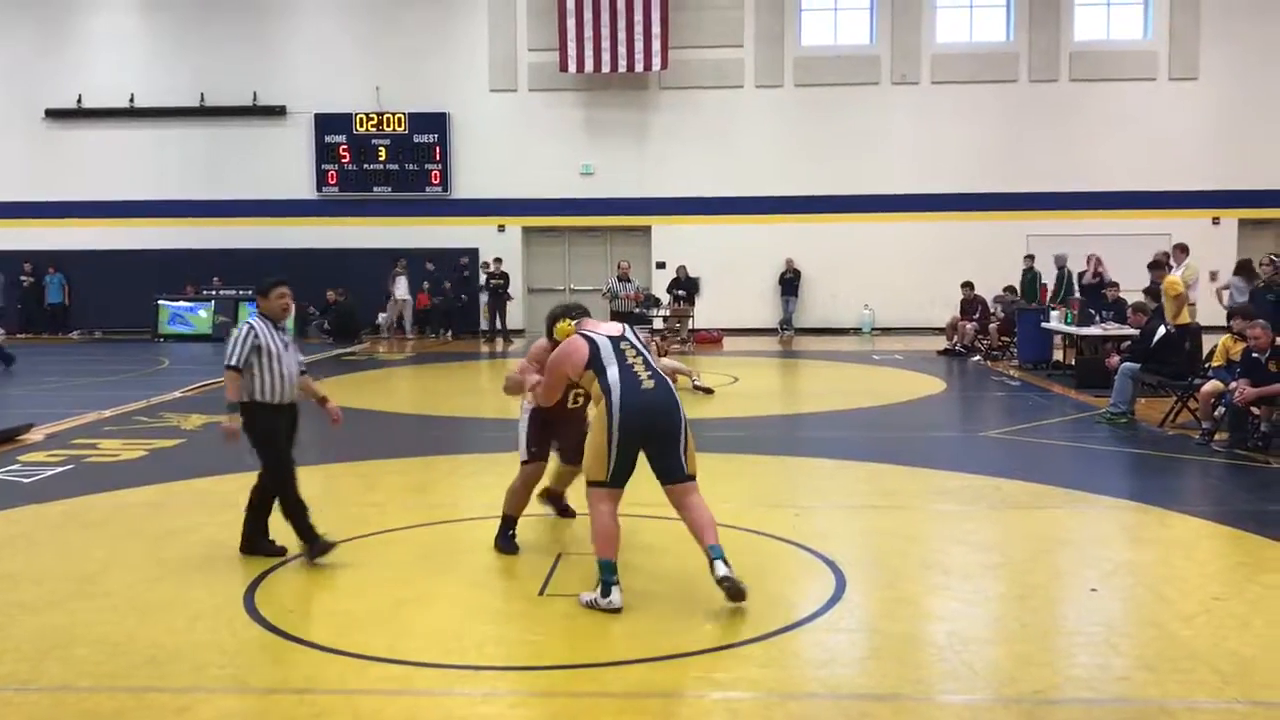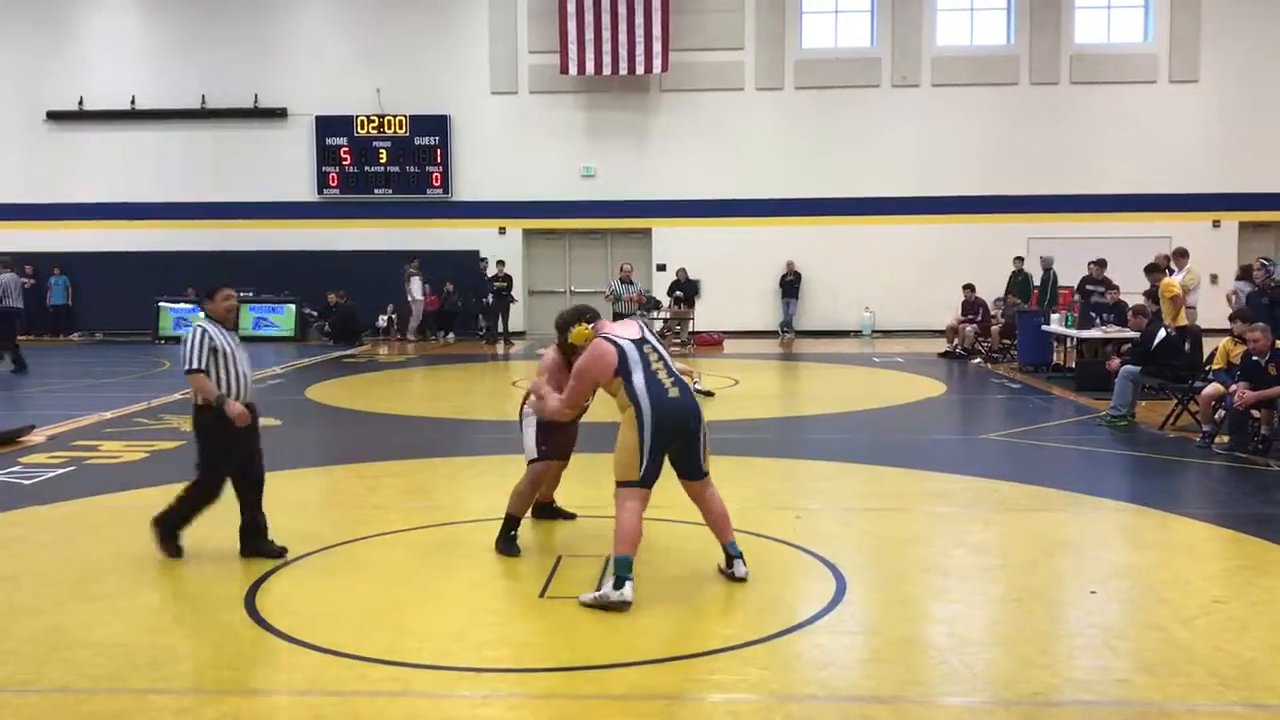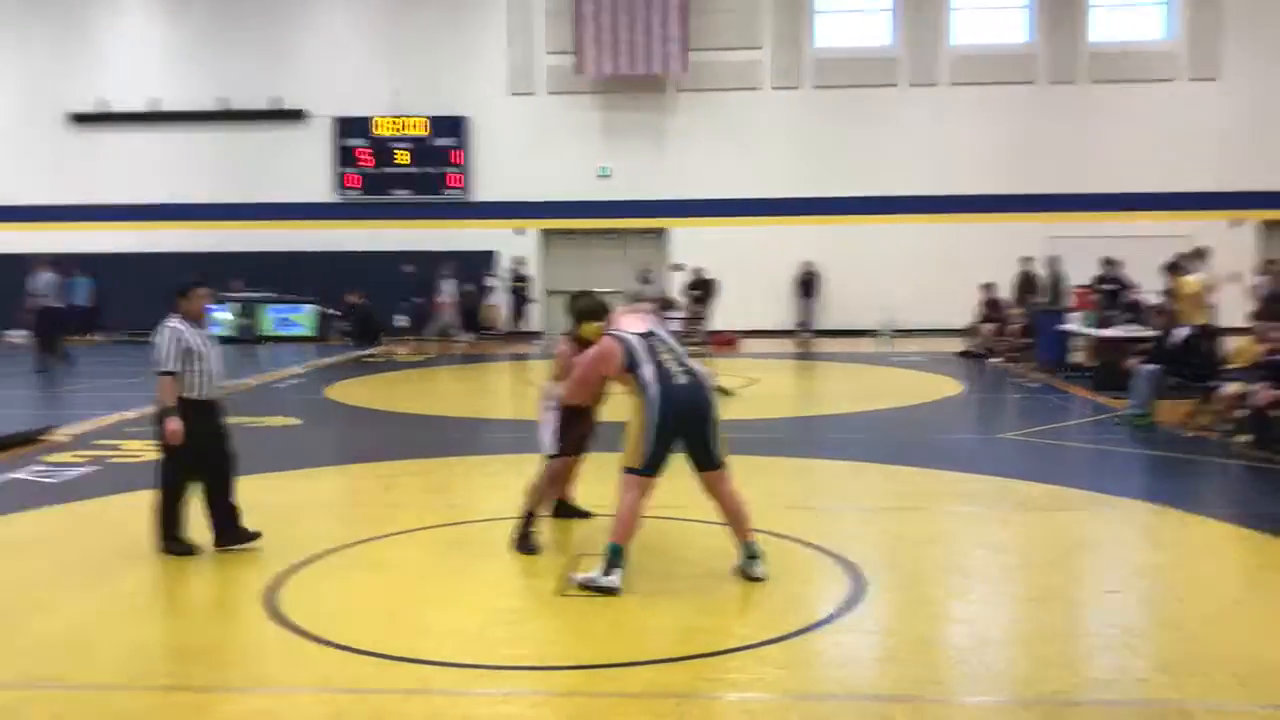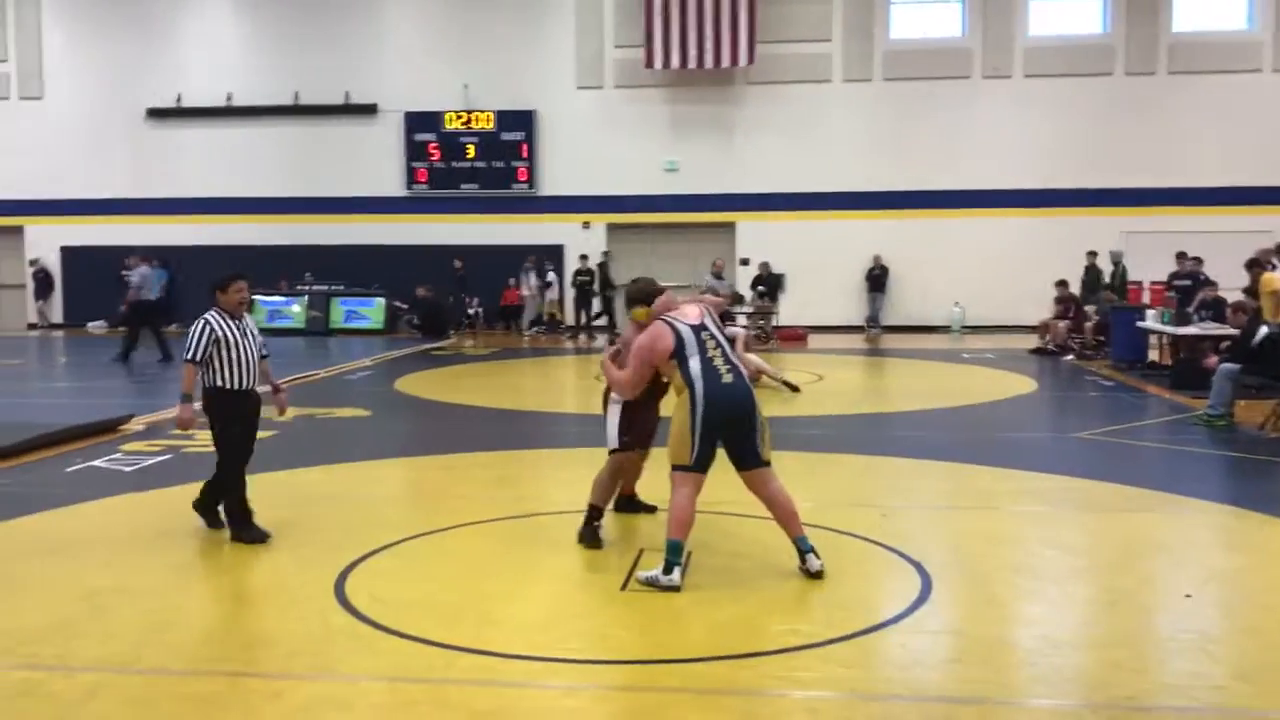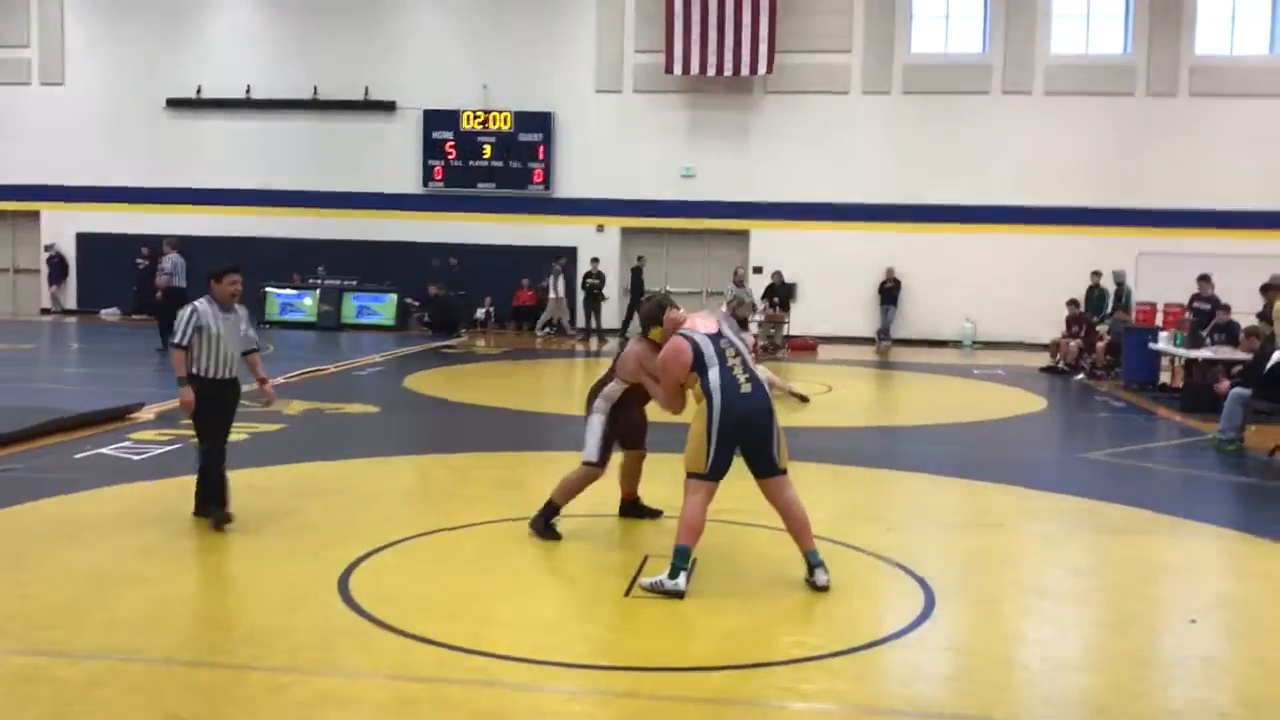
dt=0.3s
person 1, frame 1
left shoulder: (567, 350)
right shoulder: (625, 329)
left elbow: (545, 398)
left wrist: (531, 380)
left hip: (620, 411)
right hip: (667, 405)
left knee: (601, 499)
right knee: (686, 494)
left ankle: (609, 589)
right ankle: (719, 564)
person 1, frame 2
left shoulder: (591, 357)
right shoulder: (636, 324)
left elbow: (565, 408)
left wrist: (542, 393)
left hip: (647, 415)
right hip: (687, 407)
left knee: (630, 499)
right knee: (702, 488)
left ankle: (620, 585)
right ankle: (735, 561)
person 1, frame 3
left shoulder: (602, 351)
right shoulder: (646, 317)
left elbow: (573, 397)
left hip: (659, 403)
right hip: (698, 395)
left knee: (633, 487)
right knee: (719, 482)
left ankle: (610, 571)
right ankle: (752, 560)
person 1, frame 4
left shoulder: (651, 337)
right shoulder: (701, 309)
left elbow: (626, 388)
left wrist: (607, 364)
left hip: (702, 401)
right hip: (742, 394)
left knee: (685, 485)
right knee: (765, 481)
left ankle: (670, 569)
right ankle: (808, 555)
person 1, frame 5
left shoulder: (671, 352)
right shoulder: (716, 318)
left elbow: (674, 406)
left wrist: (649, 383)
left hip: (721, 409)
right hip: (760, 404)
left knee: (697, 492)
right knee: (781, 490)
left ankle: (676, 576)
right ankle: (816, 568)
person 2, frame 1
left shoulder: (284, 333)
right shoulder: (250, 330)
left elbow: (299, 374)
right elbow: (232, 372)
left wrist: (324, 401)
right wrist: (233, 412)
left hip: (285, 411)
right hip: (261, 416)
left knee: (273, 476)
right knee: (282, 475)
left ankle: (253, 539)
right ankle: (309, 539)
person 2, frame 2
left shoulder: (229, 333)
right shoulder: (201, 332)
right elbow: (195, 376)
right wrist: (225, 403)
left hip: (241, 416)
right hip: (215, 418)
left knee: (252, 478)
right knee: (211, 481)
left ankle: (255, 540)
right ankle: (167, 526)
person 2, frame 3
left shoulder: (200, 329)
right shoulder: (173, 331)
right elbow: (167, 376)
right wrist: (171, 417)
left hip: (206, 409)
right hip: (185, 412)
left knee: (221, 467)
right knee: (177, 475)
left ankle: (229, 531)
right ankle: (170, 536)
person 2, frame 4
left shoulder: (247, 322)
right shoulder: (208, 324)
left elbow: (260, 358)
right elbow: (192, 364)
left wrist: (277, 389)
right wrist: (186, 402)
left hip: (248, 398)
right hip: (224, 400)
left knee: (240, 459)
right knee: (232, 462)
left ankle: (206, 503)
right ankle: (241, 524)
person 2, frame 5
left shoulder: (242, 313)
right shoulder: (196, 311)
left elbow: (250, 350)
right elbow: (178, 348)
left wrist: (263, 381)
right wrist: (183, 385)
left hip: (229, 387)
right hip: (202, 387)
left knee: (218, 446)
right knee: (211, 445)
left ankle: (207, 503)
right ankle: (214, 505)
person 3, frame 1
right shoulder: (544, 349)
right elbow: (510, 386)
right wrist: (527, 380)
left hip: (573, 417)
right hip: (541, 414)
left knee: (574, 465)
right knee: (531, 472)
left ankle: (554, 494)
right ankle: (505, 532)
person 3, frame 2
right shoulder: (553, 360)
left hip: (567, 416)
right hip: (541, 415)
left knee: (559, 463)
right knee: (539, 470)
left ankle: (544, 505)
right ankle: (508, 531)
person 3, frame 3
left shoulder: (601, 338)
right shoulder: (567, 350)
left hip: (584, 407)
right hip: (562, 408)
left knee: (572, 459)
right knee: (554, 466)
left ankle: (561, 503)
right ankle: (524, 529)
person 3, frame 4
right shoulder: (634, 337)
left hip: (647, 400)
right hip: (624, 400)
left knee: (639, 454)
right knee: (619, 459)
left ankle: (626, 498)
right ankle: (590, 523)
person 3, frame 5
left shoulder: (652, 345)
right shoulder: (641, 352)
left hip: (630, 405)
right hip: (607, 406)
left knee: (636, 454)
right knee: (593, 469)
left ankle: (630, 503)
right ankle: (544, 518)
